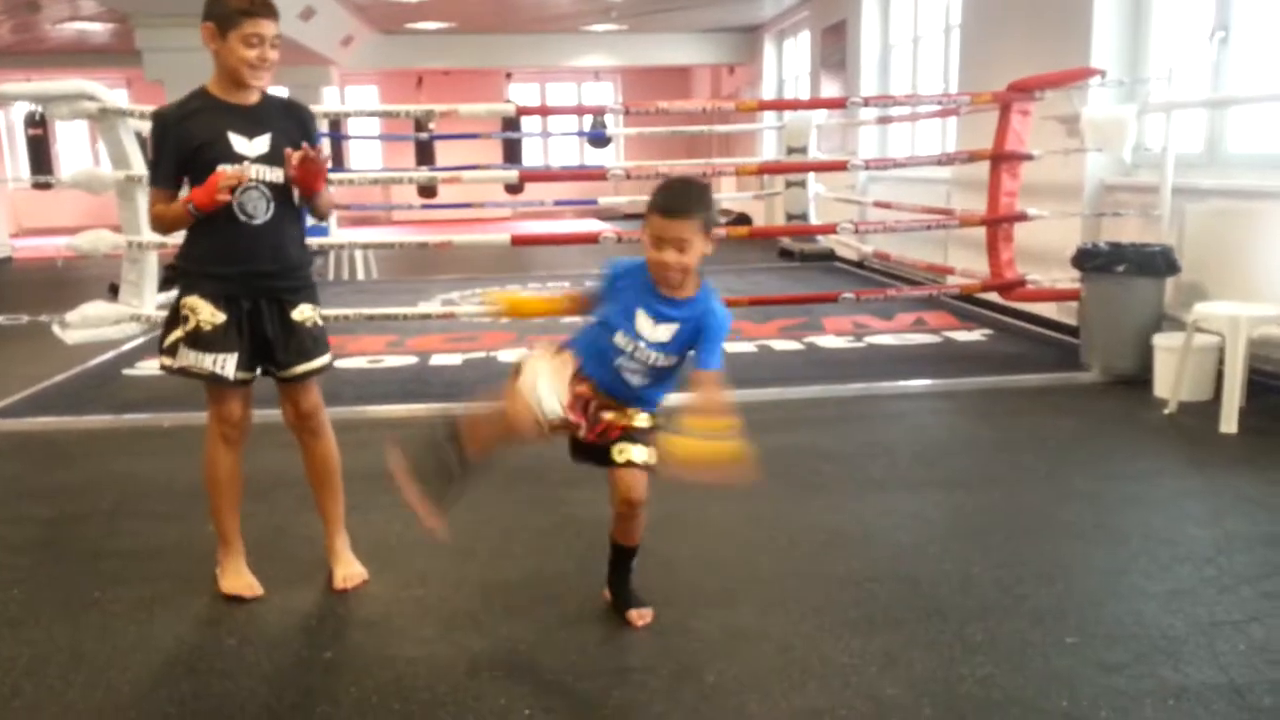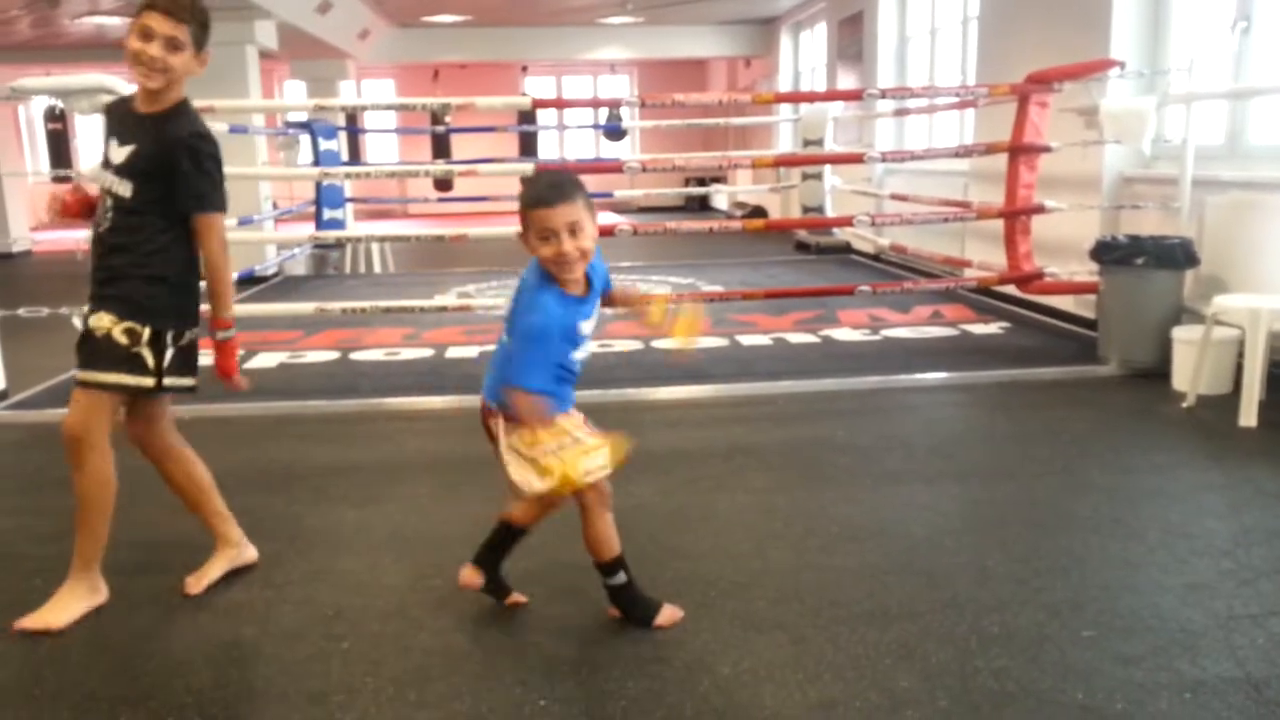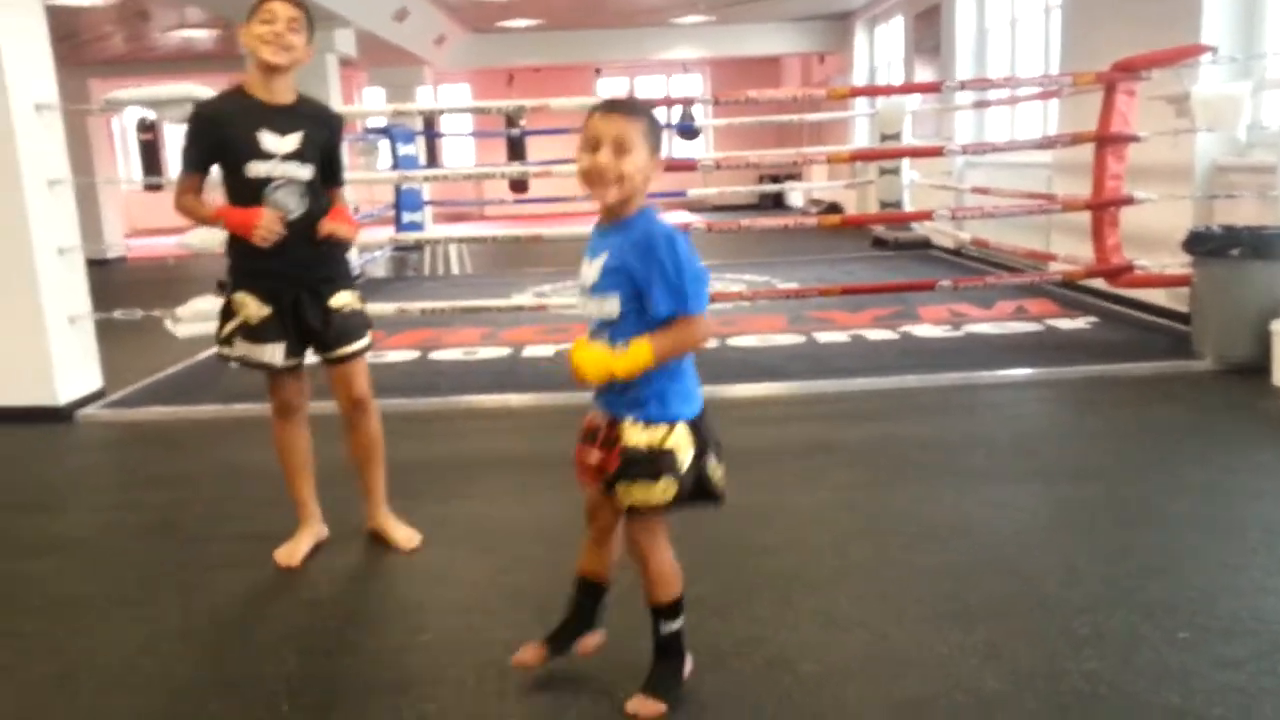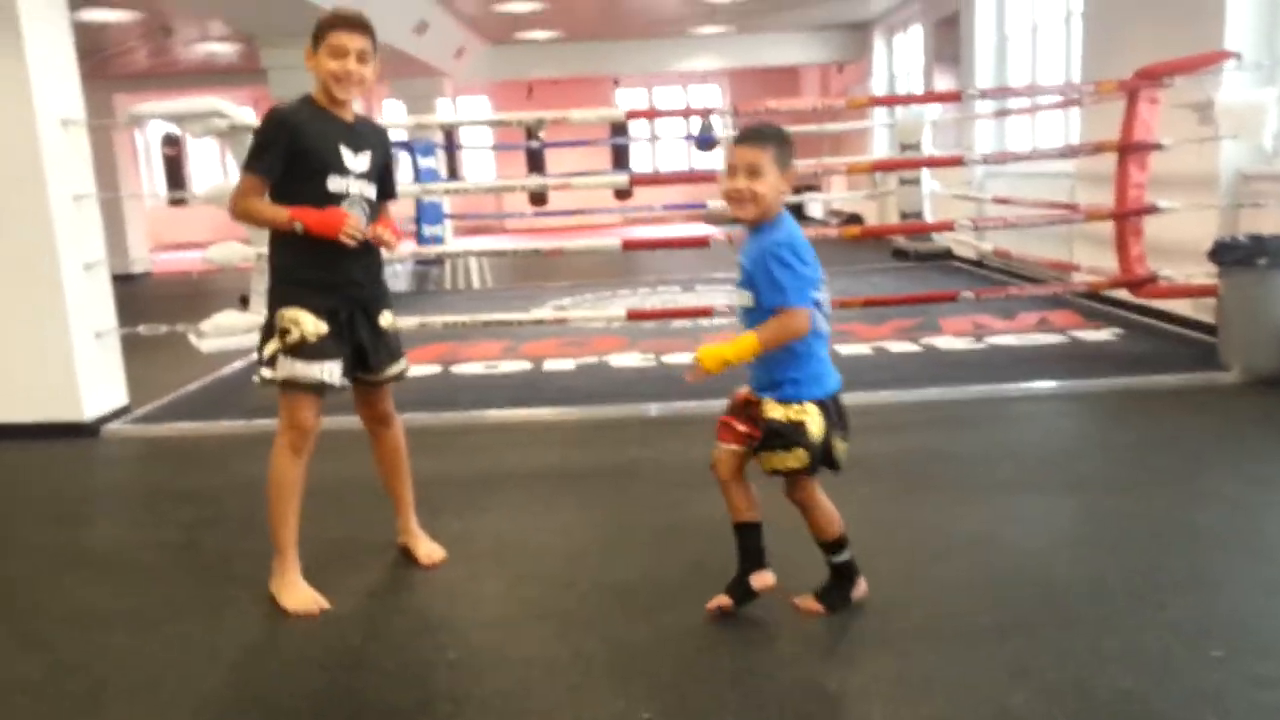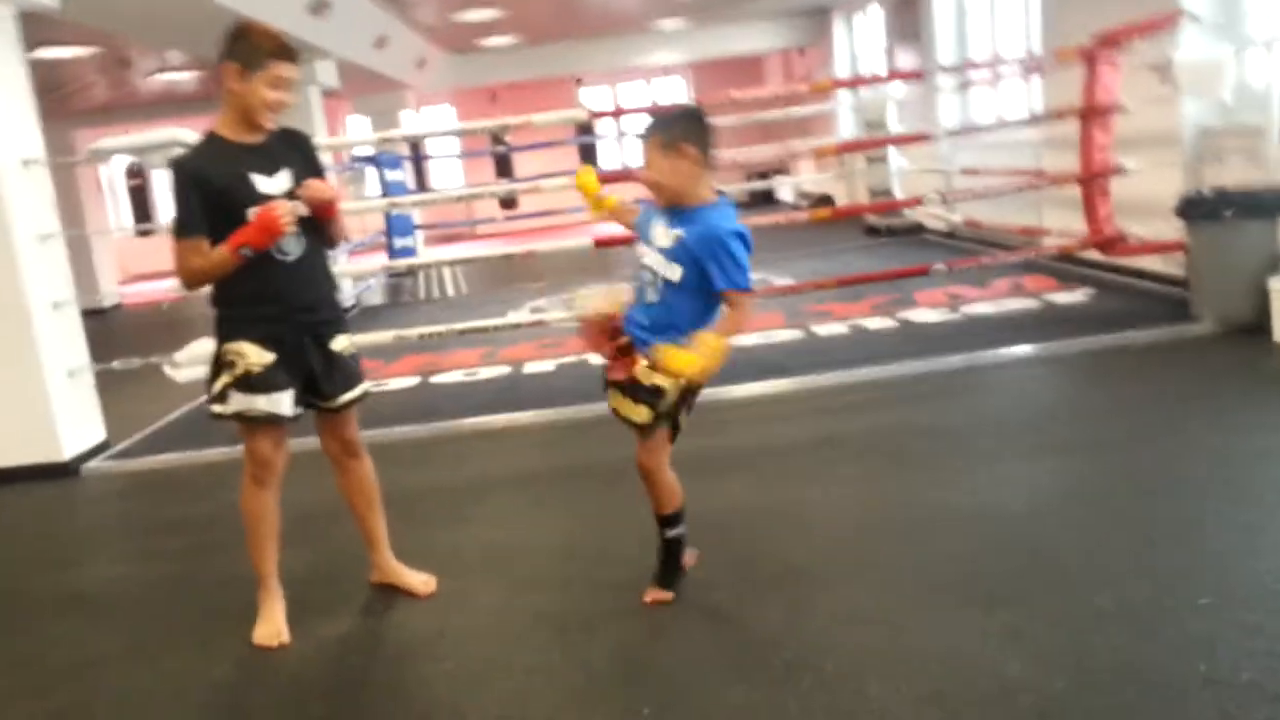
dt=1s
person 1, frame 1
left shoulder: (294, 117)
right shoulder: (179, 120)
left elbow: (321, 209)
right elbow: (159, 218)
left wrist: (313, 185)
right wrist: (201, 201)
left hip: (288, 287)
right hip: (215, 291)
left knee: (308, 413)
right knee: (227, 419)
left ankle: (338, 543)
right ankle: (232, 553)
person 1, frame 2
left shoulder: (186, 138)
right shoulder: (120, 114)
left elbow: (212, 242)
left wrist: (225, 336)
right wrist: (81, 203)
left hip: (150, 300)
right hip: (115, 297)
left knee: (85, 428)
right knee: (151, 431)
left ankle: (84, 580)
right ankle: (230, 540)
person 1, frame 3
left shoulder: (322, 120)
right shoulder: (216, 114)
right elbow: (186, 199)
left wrist: (341, 219)
right wrist: (236, 219)
left hip: (326, 275)
right hip: (260, 281)
left knee: (357, 395)
right knee: (286, 401)
left ankle: (380, 512)
right ankle: (309, 520)
person 1, frame 4
left shoulder: (376, 138)
right shoulder: (287, 123)
right elbow: (243, 204)
left wrist: (386, 230)
right wrist: (311, 221)
left hip: (365, 295)
right hip: (305, 300)
left knee: (382, 415)
right knee: (299, 426)
left ankle: (409, 526)
right ankle: (284, 569)
person 1, frame 5
left shoulder: (298, 147)
right shoulder: (197, 168)
left elbow: (334, 239)
right elbow: (190, 271)
left wrist: (326, 209)
right wrist: (250, 238)
left hip: (320, 321)
right hip: (254, 335)
left knee: (347, 443)
right knee: (264, 460)
left ankle: (383, 560)
right ankle: (269, 597)
person 2, frame 1
left shoulder: (710, 316)
right shoulder: (630, 274)
left elbow: (709, 388)
right elbow: (588, 301)
left wrist: (716, 425)
right wrist: (523, 304)
left hip: (630, 407)
right hip: (579, 372)
left knee: (633, 494)
right knee: (523, 417)
left ankle: (620, 587)
right ankle: (431, 470)
person 2, frame 2
left shoulder: (584, 267)
right shoulder: (541, 317)
left elbow: (608, 292)
right elbow: (521, 399)
left wrist: (655, 313)
left hip: (550, 404)
right hip: (527, 412)
left knee: (547, 493)
right knee: (595, 494)
left ankle: (483, 565)
right ankle: (626, 598)
person 2, frame 3
left shoulder: (657, 240)
right shoulder: (601, 234)
left elbow: (691, 331)
left wrist: (615, 362)
right wrist: (586, 351)
left hip: (659, 414)
right hip: (616, 411)
left knee: (643, 535)
right knee: (601, 520)
left ankle: (672, 659)
right ankle: (577, 628)
person 2, frame 4
left shoulder: (778, 247)
right shoulder: (760, 239)
left elbow: (796, 322)
left wrist: (725, 355)
right wrist: (734, 358)
left hip: (799, 392)
right hip: (769, 387)
left knee: (801, 487)
right knee: (726, 463)
left ankle: (847, 578)
right ankle: (751, 572)
person 2, frame 5
left shoulder: (722, 228)
right shoulder: (661, 208)
left elbow: (738, 307)
right elbow: (634, 222)
left wrist: (701, 350)
right wrist: (597, 196)
left hip: (669, 355)
right hip: (637, 330)
left knee: (651, 460)
right knee: (597, 325)
left ankle: (672, 558)
